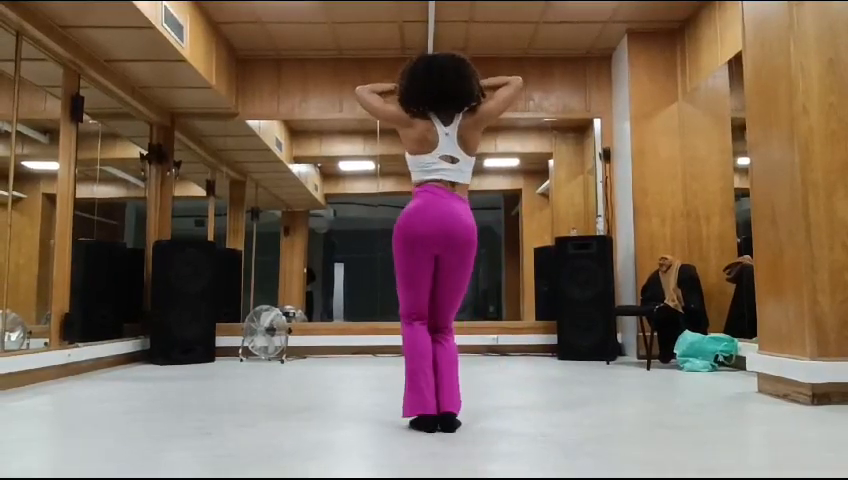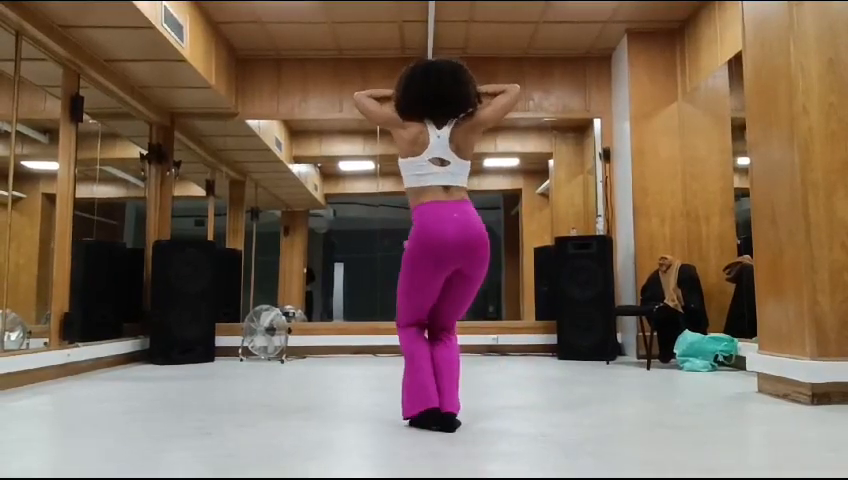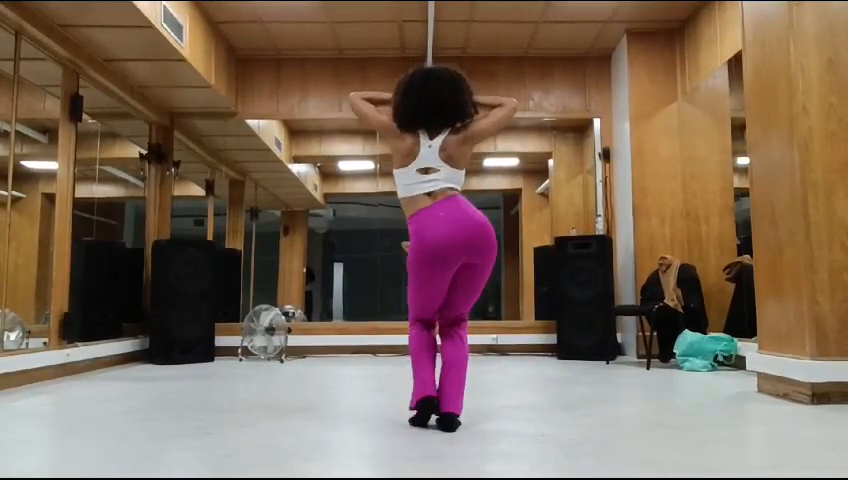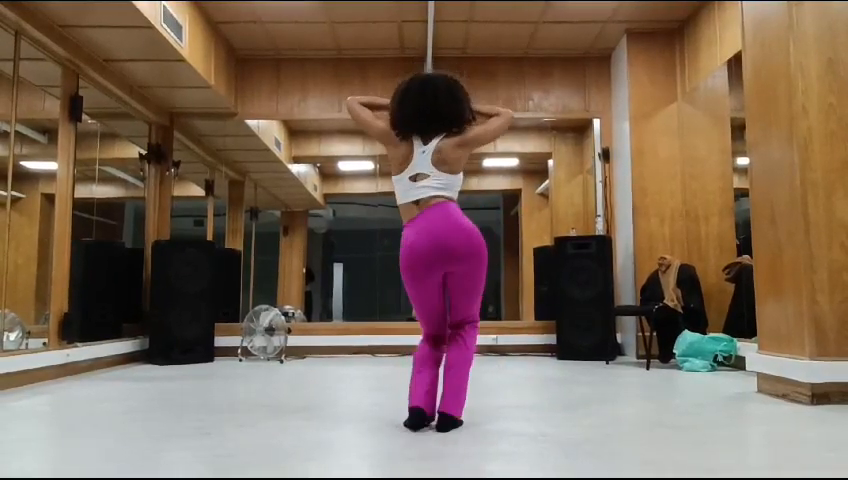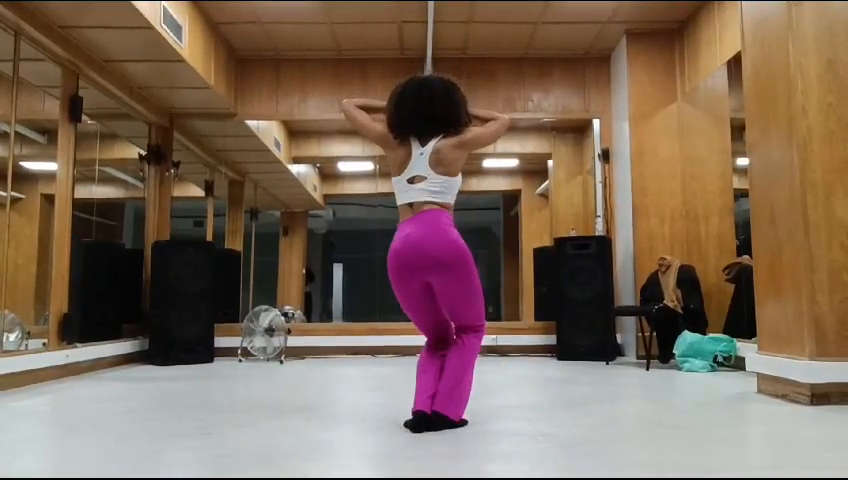
dt=0.2s
person 1, frame 1
left shoulder: (410, 123)
right shoulder: (473, 122)
left elbow: (362, 92)
right elbow: (515, 83)
left wrist: (400, 86)
right wrist: (476, 85)
left hip: (419, 217)
right hip: (461, 223)
left knee: (414, 319)
right knee: (442, 326)
left ankle: (424, 409)
right ankle: (448, 410)
person 1, frame 2
left shoulder: (404, 127)
right shoulder: (467, 129)
left elbow: (360, 97)
right elbow: (513, 91)
left wrist: (398, 93)
right wrist: (475, 91)
left hip: (430, 232)
right hip: (471, 230)
left knee: (411, 325)
right knee: (443, 328)
left ankle: (425, 406)
right ankle: (448, 410)
person 1, frame 3
left shoulder: (398, 137)
right shoulder: (462, 139)
left elbow: (355, 98)
right elbow: (510, 105)
left wrist: (395, 98)
right wrist: (471, 100)
left hip: (428, 238)
right hip: (472, 226)
left knee: (421, 322)
right knee: (455, 323)
left ankle: (425, 396)
right ankle: (449, 410)
person 1, frame 4
left shoulder: (396, 143)
right shoulder: (458, 143)
left elbow: (352, 103)
right elbow: (506, 116)
left wrist: (393, 103)
right wrist: (469, 109)
left hip: (414, 245)
right hip: (456, 232)
left knee: (434, 333)
right knee: (464, 327)
left ankle: (419, 405)
right ankle: (448, 411)
person 1, frame 5
left shoulder: (395, 146)
right shoulder: (456, 144)
left elbow: (348, 105)
right elbow: (503, 121)
left wrist: (390, 105)
right wrist: (464, 112)
left hip: (402, 248)
right hip: (440, 240)
left knee: (438, 338)
right knee: (471, 329)
left ankle: (423, 409)
right ankle: (446, 411)
